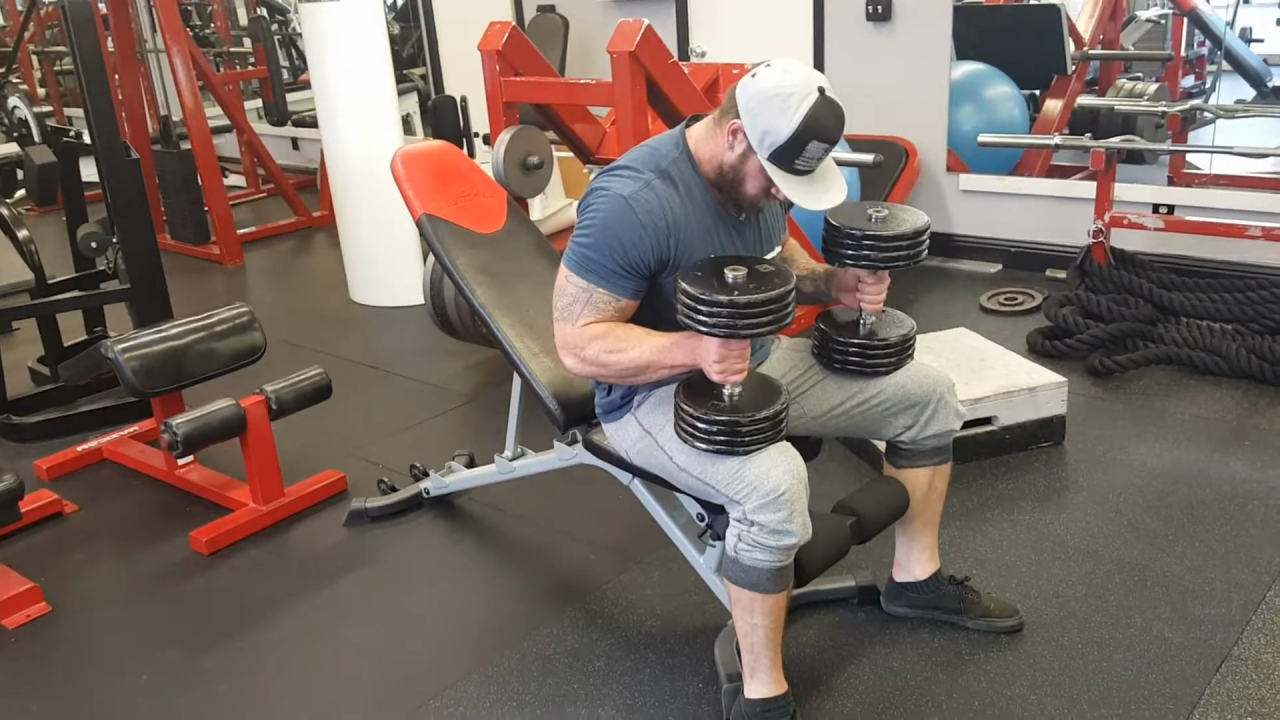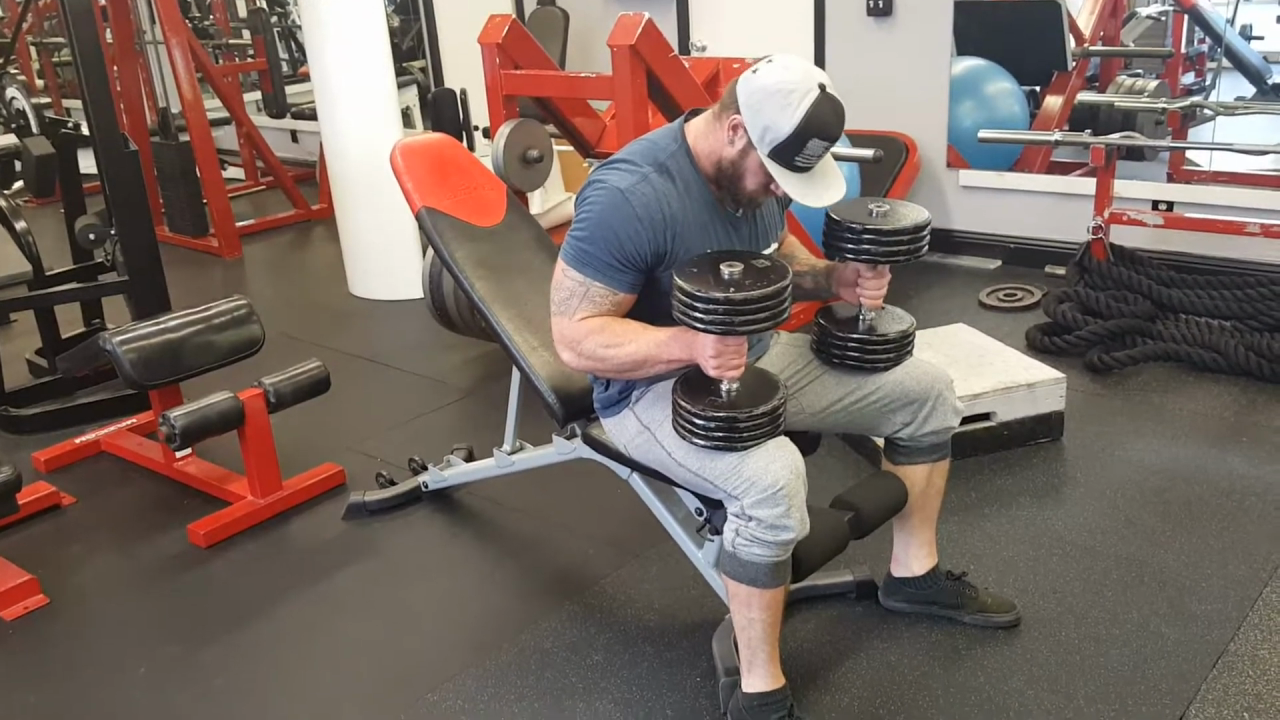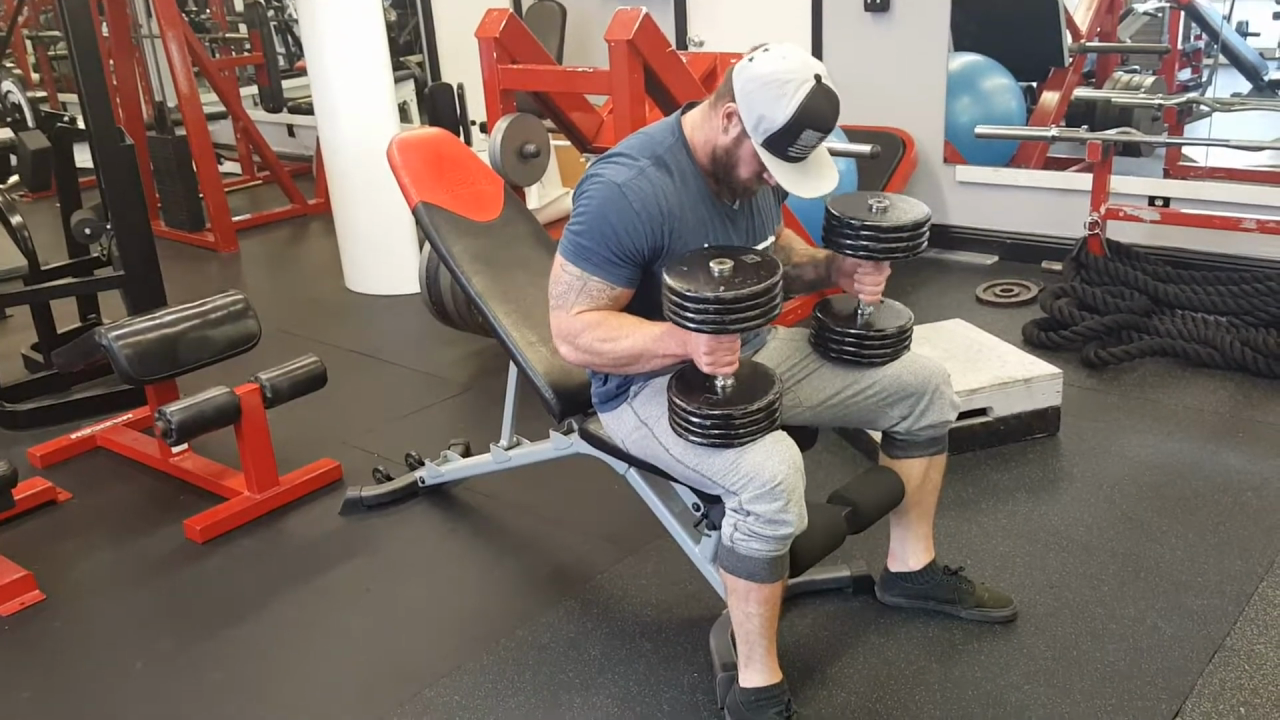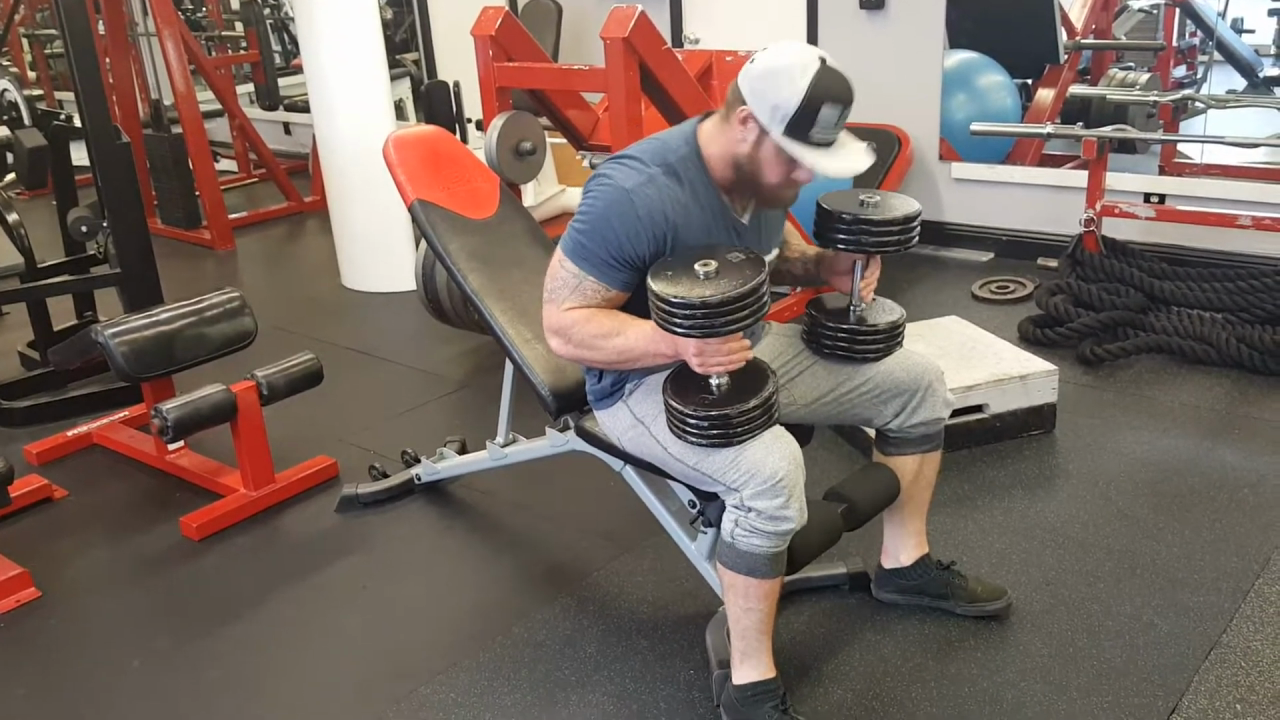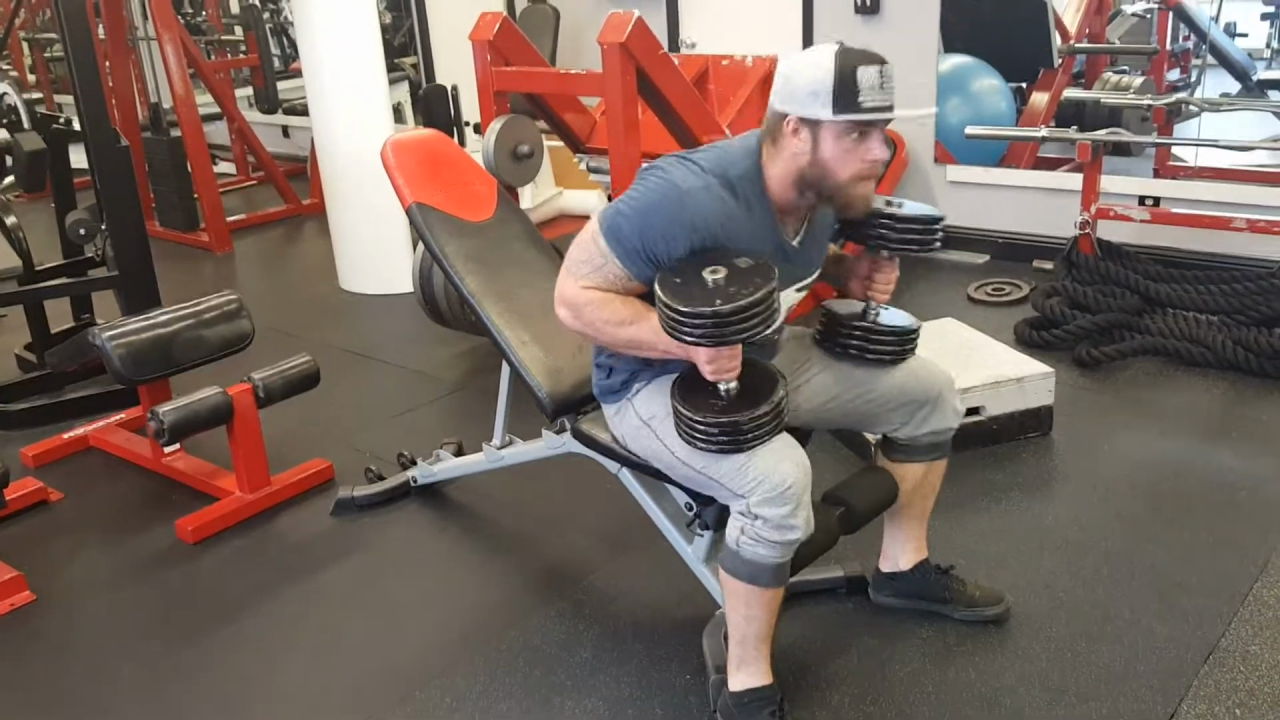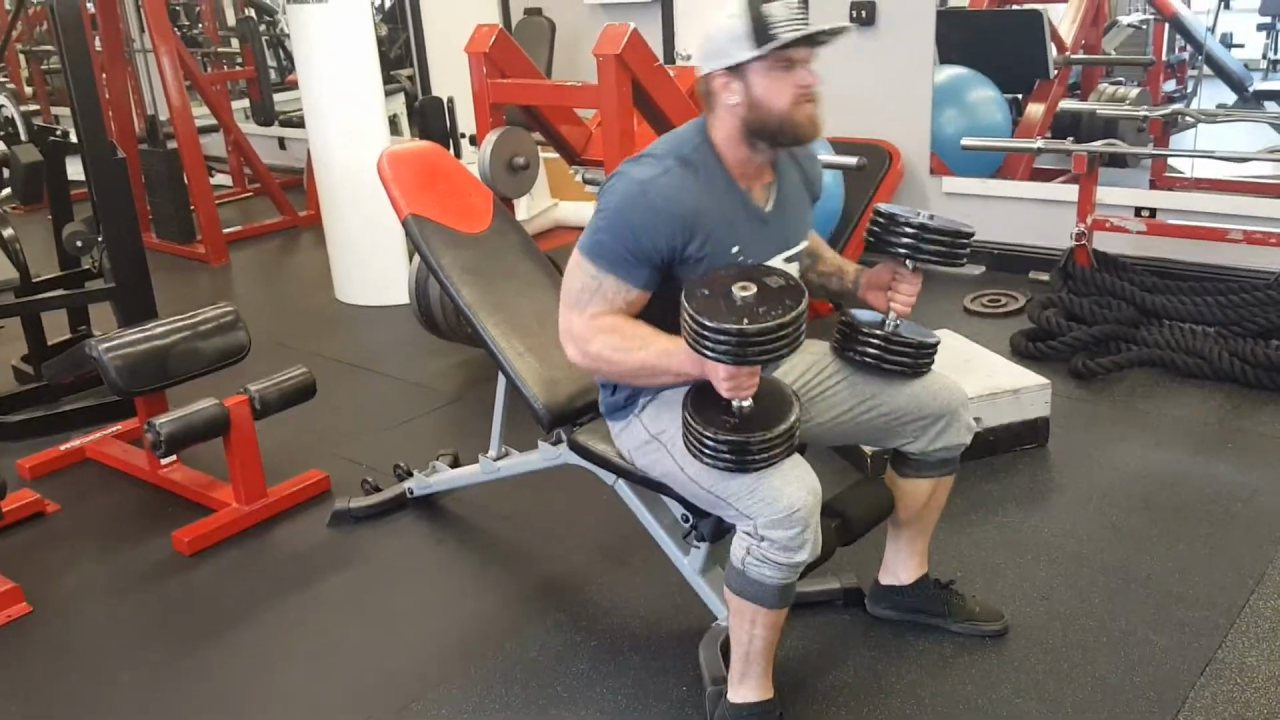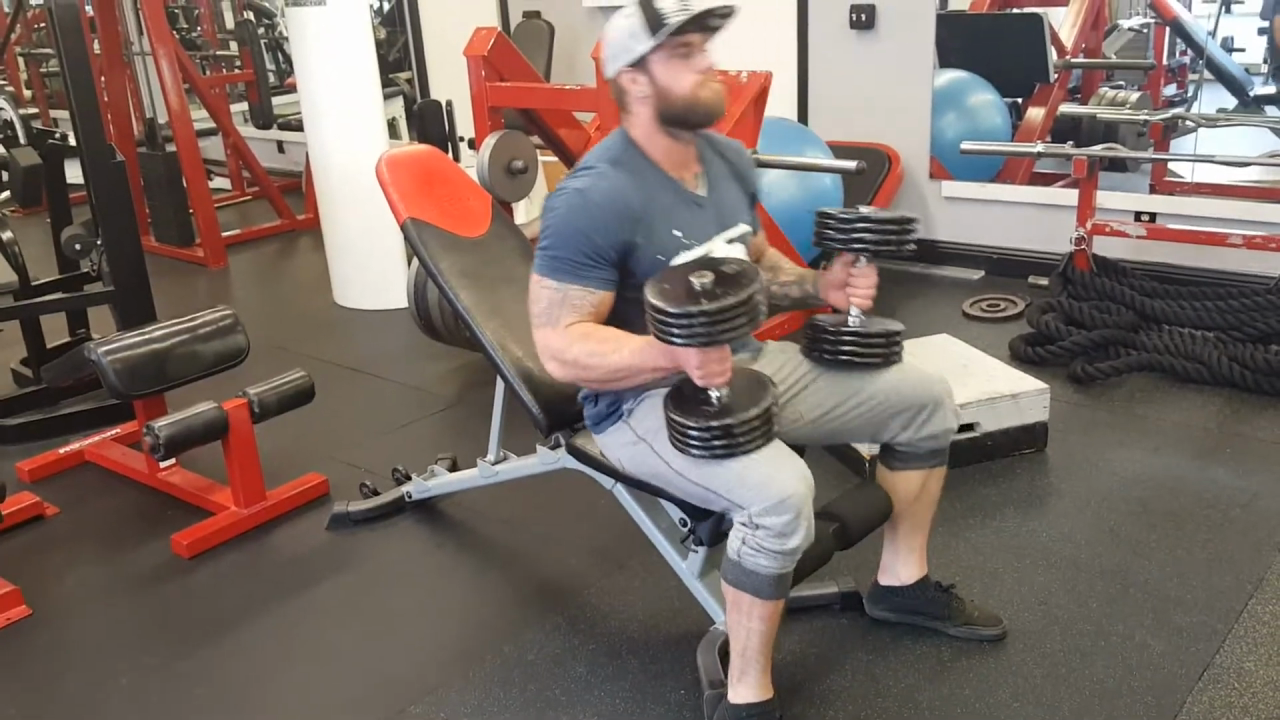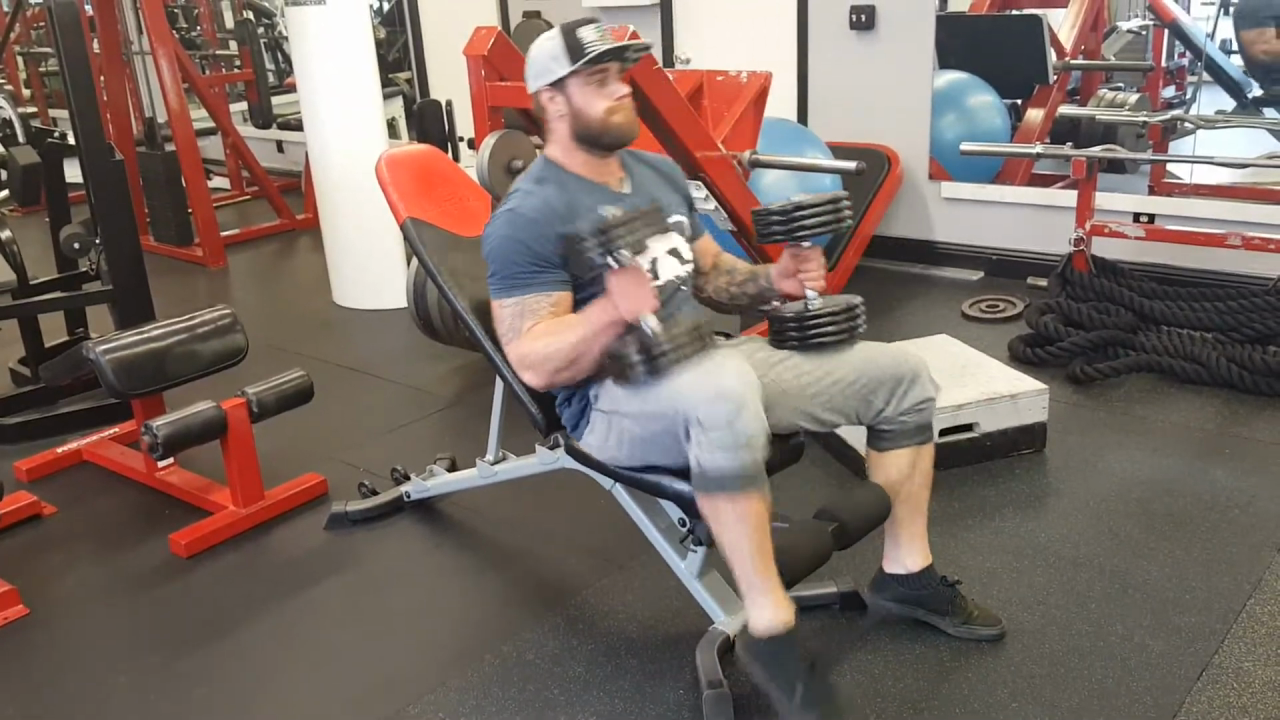
dt=0.3s
person 1, frame 1
left shoulder: (761, 170)
right shoulder: (633, 202)
right elbow: (578, 343)
left wrist: (833, 283)
right wrist: (693, 350)
left hip: (758, 361)
right hip: (658, 391)
left knee: (929, 395)
right knee: (774, 484)
left ankle: (916, 578)
person 1, frame 2
left shoulder: (759, 166)
right shoulder: (630, 195)
right elbow: (575, 337)
left wrist: (833, 279)
right wrist: (689, 343)
left hip: (756, 355)
right hip: (655, 385)
left knee: (928, 391)
right knee: (772, 479)
left ankle: (914, 573)
person 1, frame 3
left shoulder: (756, 157)
right shoulder: (627, 189)
right elbow: (574, 333)
left wrist: (832, 269)
right wrist: (684, 339)
left hip: (753, 350)
right hip: (654, 381)
left knee: (925, 385)
right knee: (771, 474)
left ankle: (911, 569)
person 1, frame 4
left shoulder: (765, 165)
right shoulder: (635, 194)
right elbow: (565, 325)
left wrist: (824, 267)
right wrist: (680, 342)
left hip: (747, 348)
right hip: (648, 379)
left knee: (917, 382)
right knee: (772, 470)
left ankle: (905, 563)
person 1, frame 5
left shoulder: (822, 189)
right shoulder: (689, 198)
right elbow: (577, 296)
left wrist: (845, 273)
right wrist: (687, 344)
right hip: (658, 381)
left knee: (931, 395)
right knee: (777, 481)
left ankle: (902, 570)
person 1, frame 6
left shoulder: (795, 160)
right shoulder: (655, 191)
right elbow: (583, 332)
left wrist: (857, 282)
right wrist: (703, 362)
left hip: (773, 363)
right hip: (665, 392)
left knee: (943, 409)
right knee: (787, 504)
left ankle: (902, 581)
person 1, frame 7
left shoulder: (724, 158)
right shoulder: (591, 200)
right elbow: (561, 349)
left wrist: (818, 287)
right wrist: (673, 357)
left hip: (744, 364)
right hip: (644, 400)
left knee: (927, 402)
right knee: (780, 492)
left ankle: (901, 583)
person 1, frame 8
left shoulder: (656, 172)
right shoulder: (528, 218)
right elbow: (535, 363)
left wrist: (771, 280)
right wrist: (614, 311)
left hip: (707, 361)
right hip: (615, 401)
left knee: (903, 378)
right knee: (728, 405)
left ankle: (905, 574)
right ankle: (769, 629)
